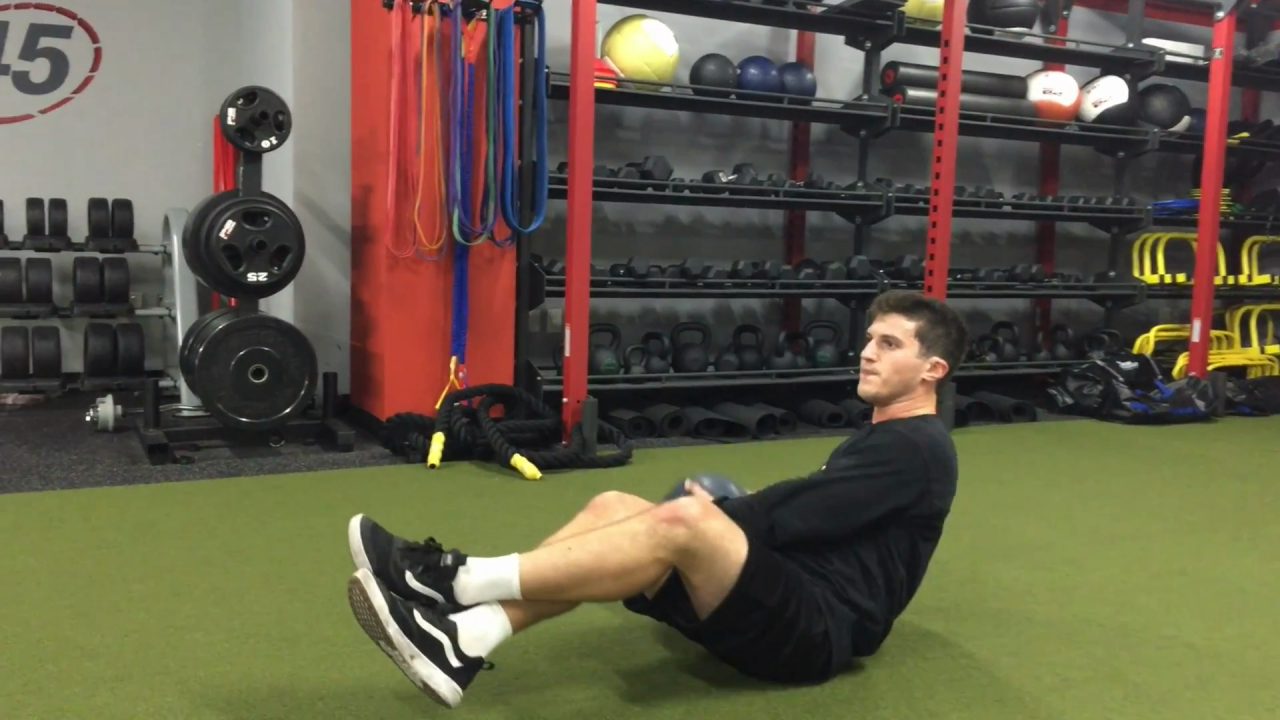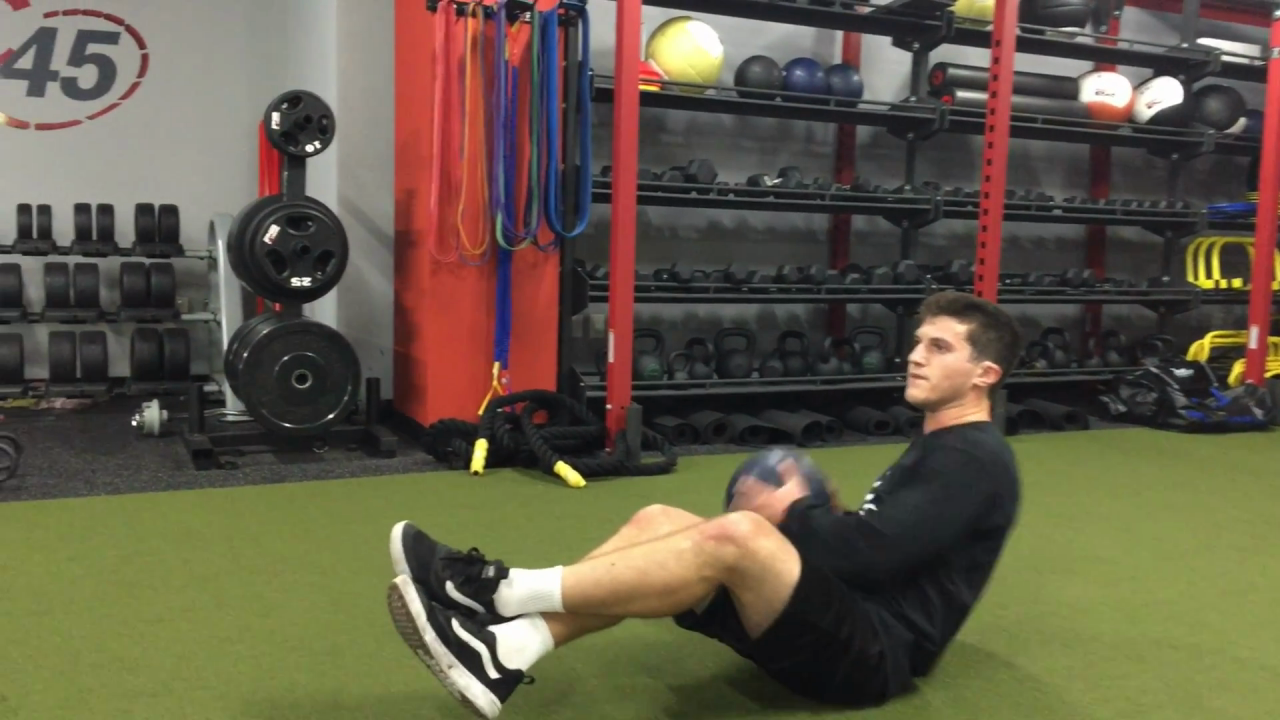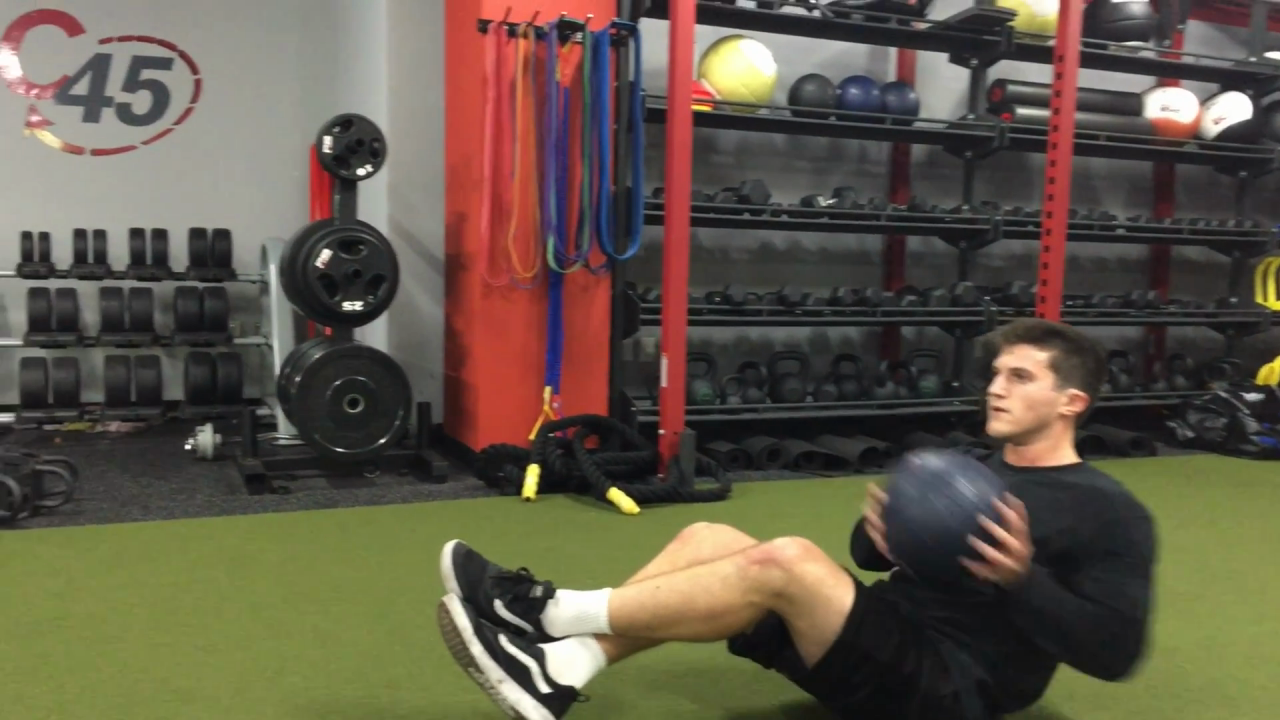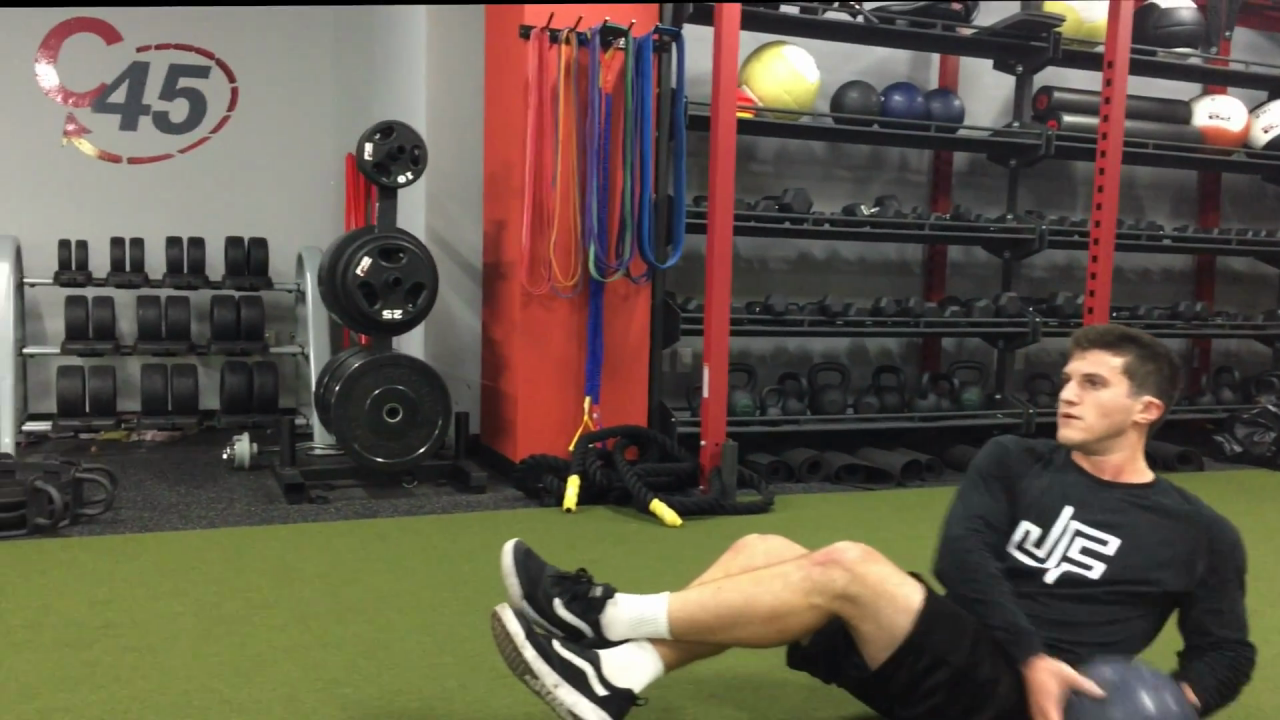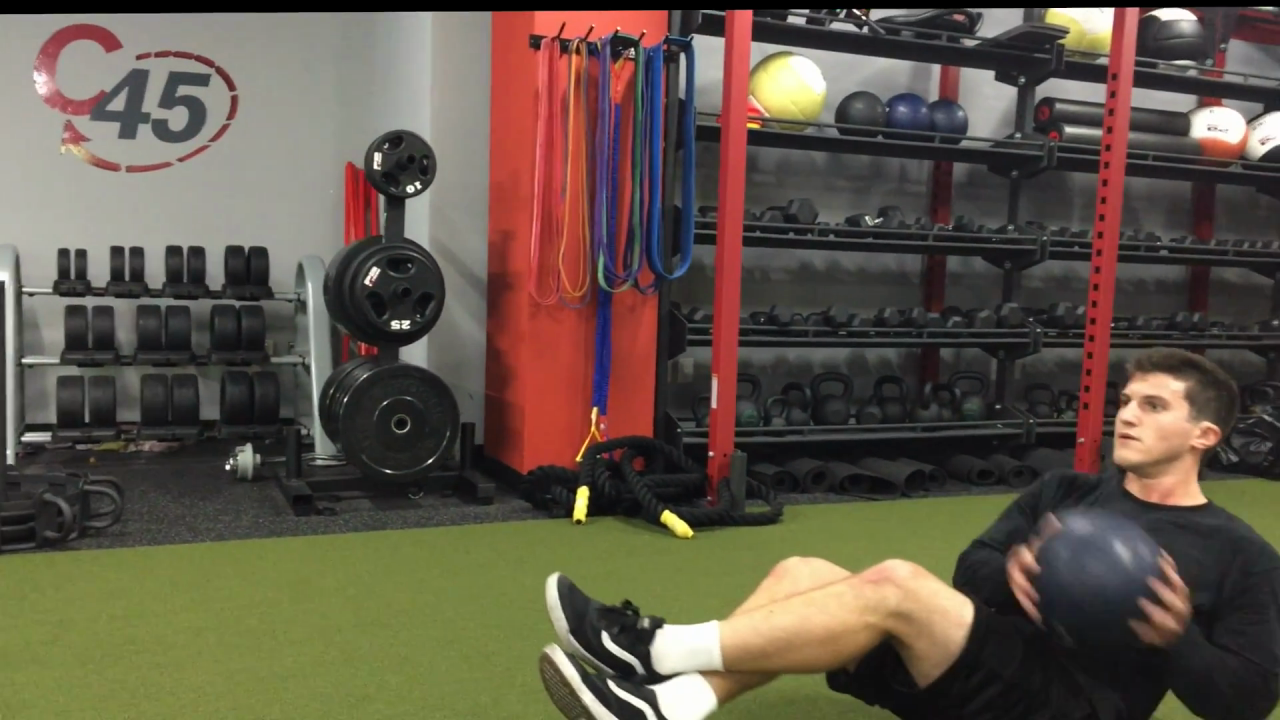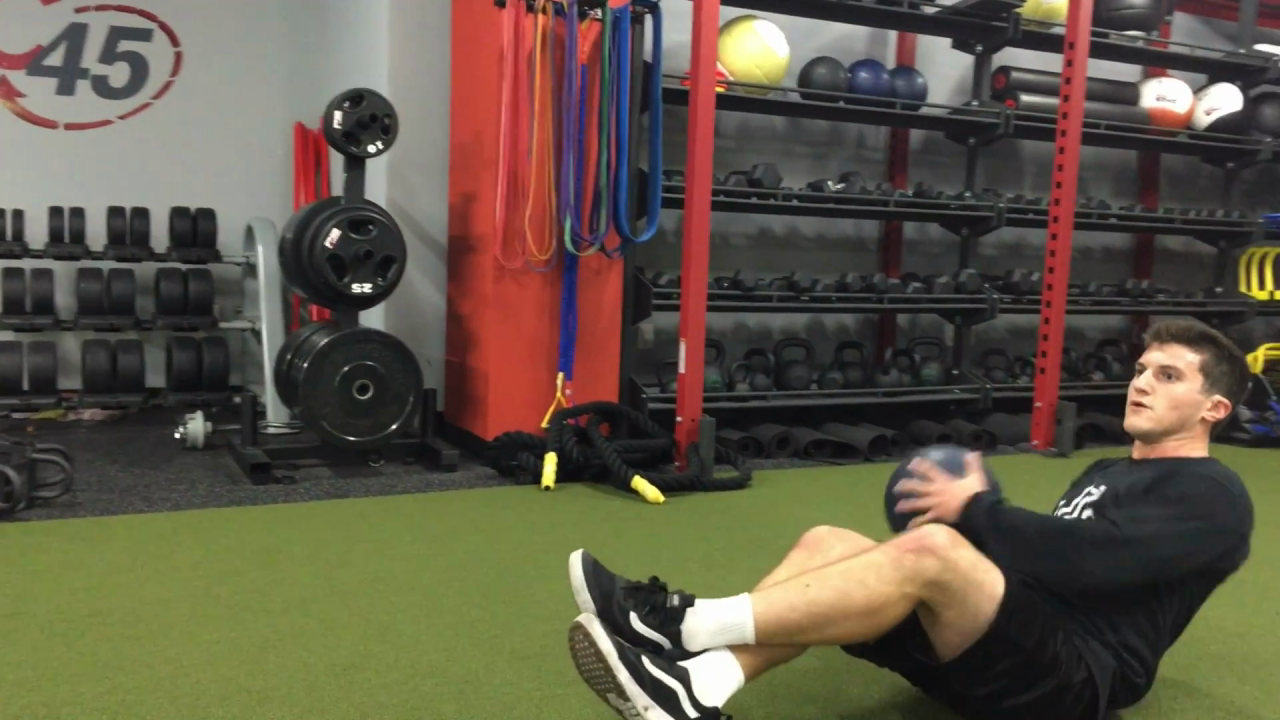
dt=0.4s
person 1, frame 1
left shoulder: (915, 449)
right shoulder: (883, 435)
left elbow: (799, 514)
left wrist: (715, 518)
right wrist: (731, 520)
left hip: (814, 629)
right hip: (777, 596)
left knee: (688, 517)
right knee: (616, 507)
left ankle: (467, 579)
right ankle: (462, 641)
person 1, frame 2
left shoulder: (976, 461)
right shoulder: (936, 445)
left elbow: (869, 552)
left wrist: (792, 514)
right wrist: (798, 514)
left hip: (871, 650)
right hip: (829, 614)
left knee: (739, 532)
right knee: (659, 521)
left ankle: (509, 591)
right ankle: (504, 653)
person 1, frame 3
left shoulder: (1110, 514)
left elbow: (1115, 647)
right elbow: (871, 549)
left wrist: (1022, 579)
right wrist: (879, 524)
right hip: (889, 638)
left knee: (788, 560)
right knee: (708, 539)
left ankle: (558, 612)
person 1, frame 4
left shoulder: (1199, 535)
right shoulder: (1015, 461)
left elbow: (1228, 653)
right elbow: (961, 554)
right wrist: (1031, 650)
right hip: (947, 654)
left knee: (848, 566)
right knee: (762, 551)
left ankle: (613, 616)
person 1, frame 5
right shoulder: (1069, 492)
right elbow: (974, 576)
left wrist: (1177, 640)
right wrist: (1010, 574)
left knee: (899, 584)
right knee: (803, 574)
left ankle: (662, 648)
person 1, frame 6
left shoulder: (1209, 494)
right shoulder: (1108, 471)
left elbow: (1090, 560)
left wrist: (979, 510)
right wrist: (977, 518)
right hip: (1002, 645)
left knee: (932, 547)
right knee: (829, 543)
left ankle: (691, 622)
